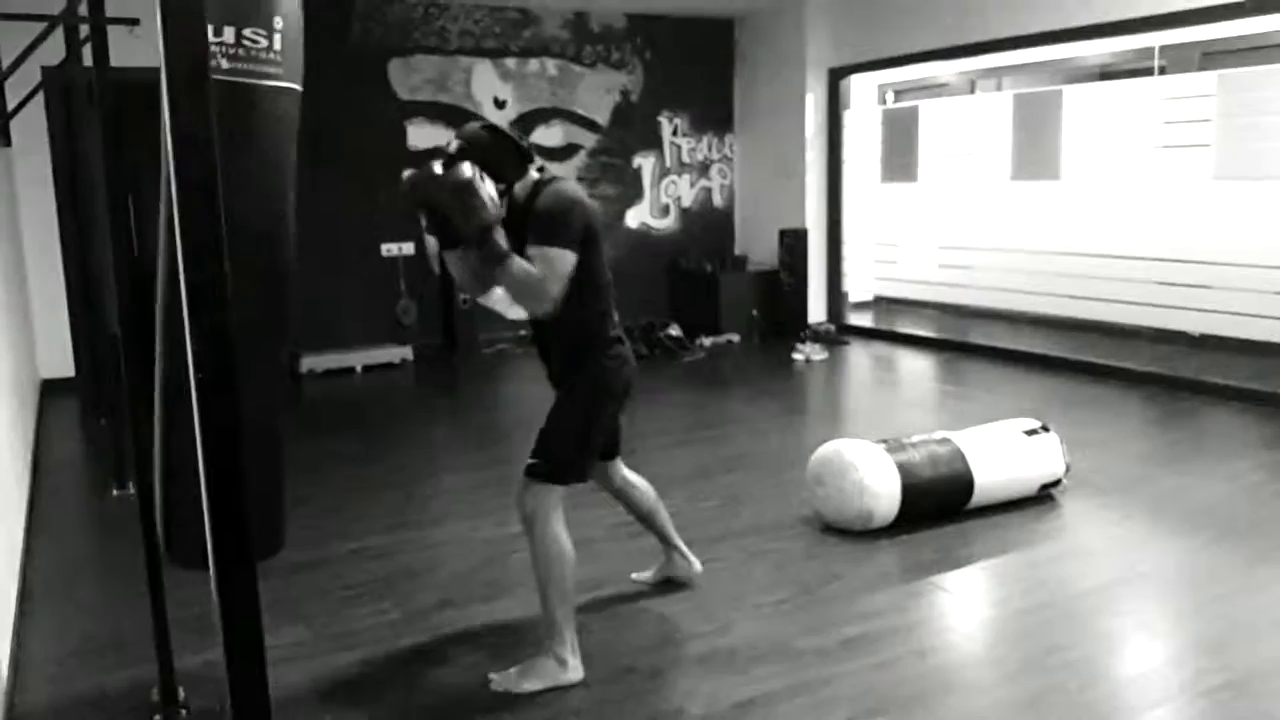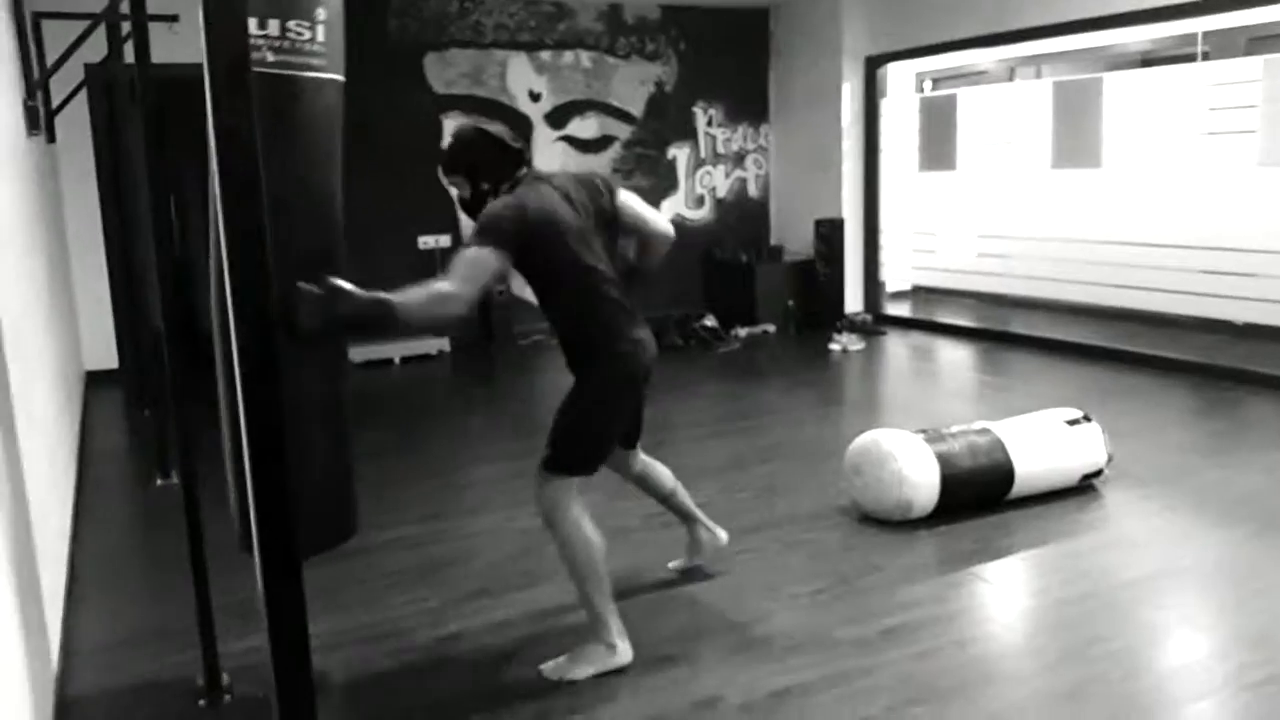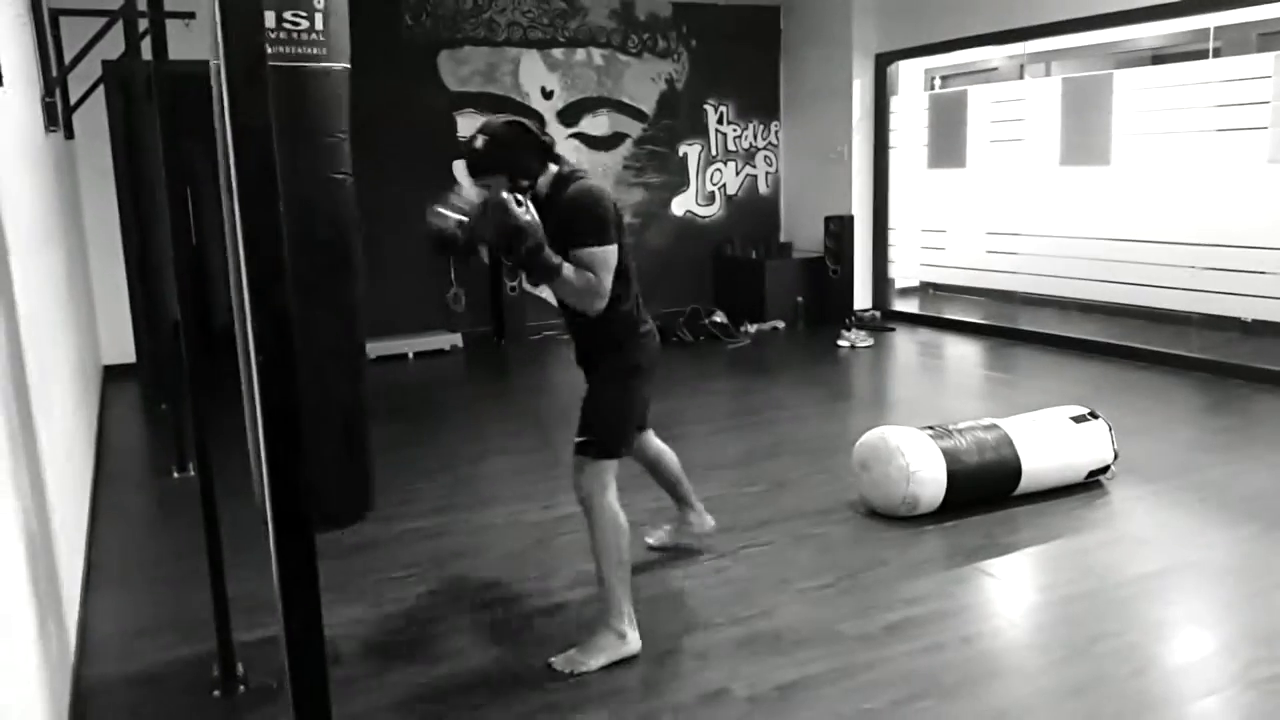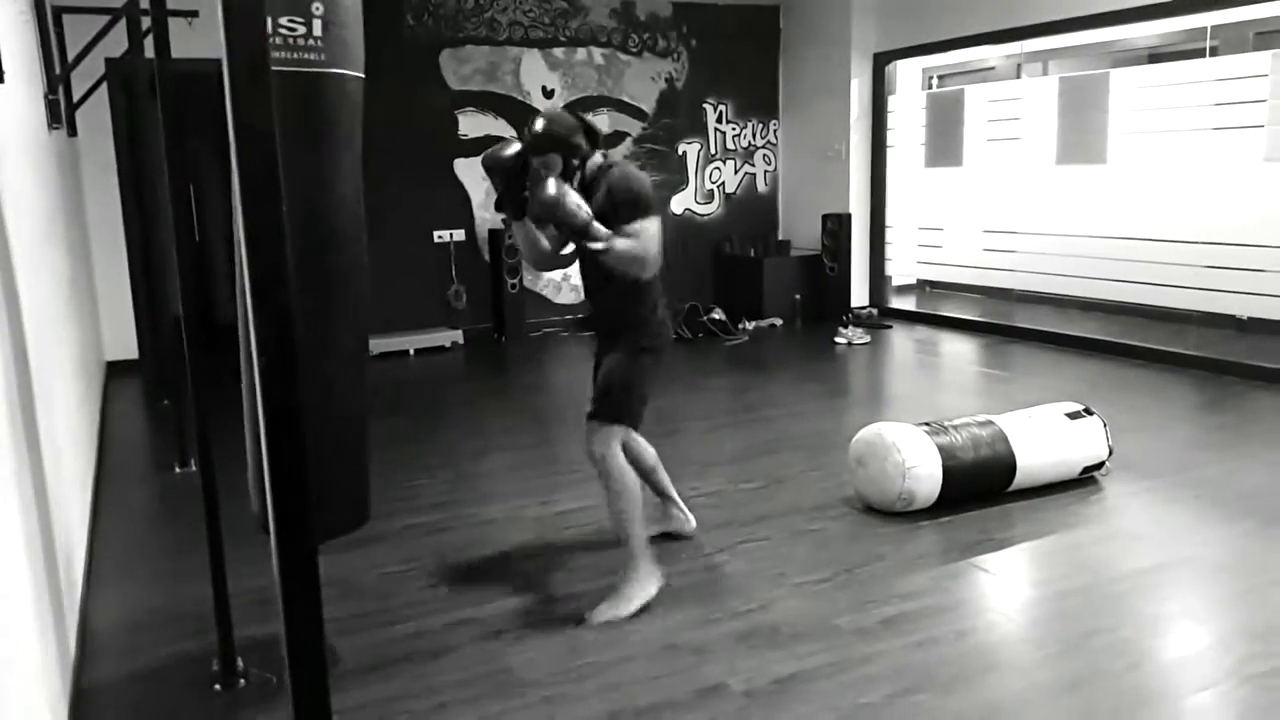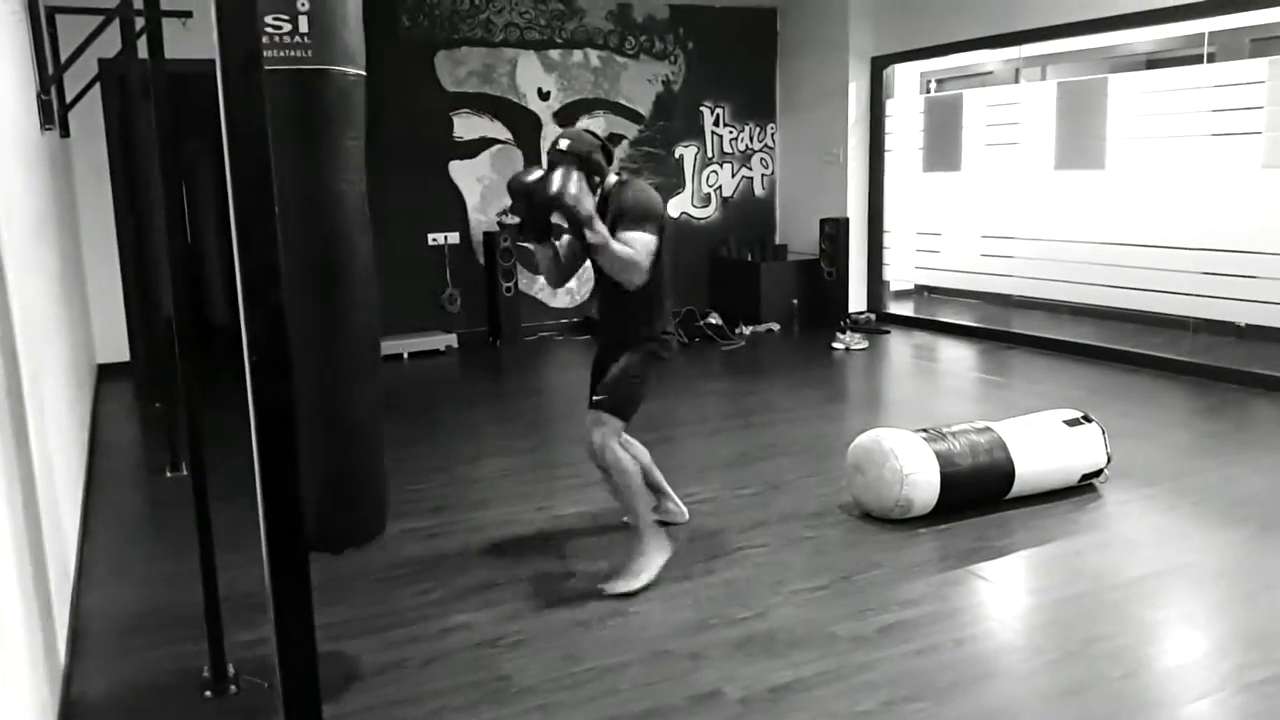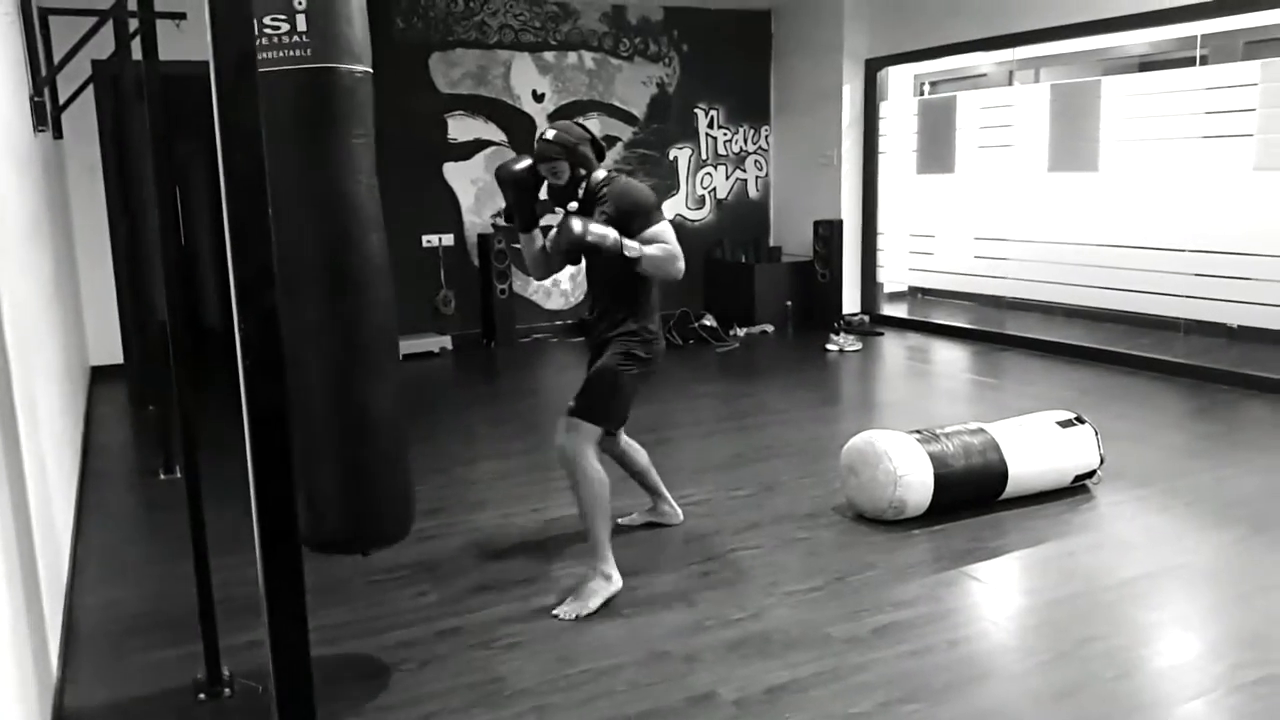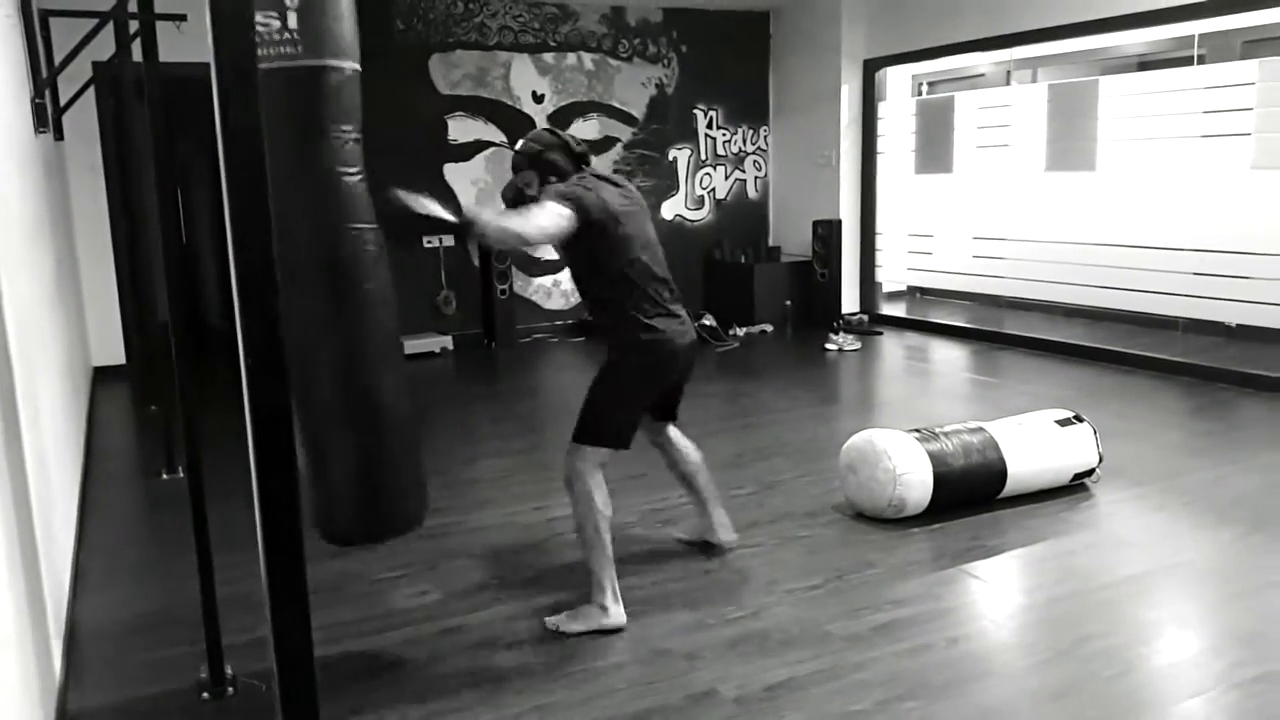
dt=0.3s
person 1, frame 1
left shoulder: (558, 204)
right shoulder: (521, 208)
left elbow: (539, 298)
right elbow: (480, 283)
left wrist: (487, 236)
right wrist: (448, 232)
left hip: (593, 368)
right hip: (590, 365)
left knee: (538, 503)
right knee: (609, 470)
left ankle: (561, 656)
right ankle: (679, 557)
person 1, frame 2
left shoulder: (510, 213)
right shoulder: (583, 183)
left elbow: (452, 298)
right elbow: (660, 234)
left wrist: (369, 305)
left hip: (609, 361)
right hip: (633, 345)
left knee: (557, 500)
right knee: (625, 458)
left ankle: (610, 640)
right ankle: (703, 532)
person 1, frame 3
left shoulder: (581, 198)
right shoulder: (539, 193)
left elbow: (593, 299)
left wrist: (537, 253)
left hip: (620, 349)
right hip: (604, 347)
left knee: (591, 482)
right knee: (635, 438)
left ankle: (620, 629)
right ankle: (692, 517)
person 1, frame 4
left shoulder: (625, 185)
right shoulder: (575, 191)
left elbow: (647, 265)
right elbow: (542, 260)
left wrist: (586, 224)
right wrist: (517, 208)
left hip: (640, 332)
right hip: (614, 331)
left knee: (603, 446)
right knee: (617, 436)
left ankle: (640, 571)
right ankle: (675, 510)
person 1, frame 5
left shoulder: (637, 200)
right shoulder: (590, 211)
left elbow: (633, 274)
right elbow: (557, 276)
left wrist: (590, 223)
right wrist: (542, 231)
left hip: (644, 338)
right hip: (613, 336)
left knee: (600, 437)
right knee: (610, 434)
left ankle: (649, 542)
right ankle: (668, 502)
person 1, frame 6
left shoulder: (629, 197)
right shoulder: (582, 205)
left elbow: (673, 264)
right elbow: (539, 268)
left wrist: (615, 242)
right wrist: (523, 216)
left hip: (630, 339)
right hip: (611, 337)
left knee: (574, 442)
right knee: (609, 435)
left ankle: (603, 571)
right ankle: (663, 505)
person 1, frame 7
left shoulder: (572, 195)
right shoulder: (618, 191)
left elbow: (524, 234)
left wrist: (462, 220)
right wrist: (523, 205)
left hip: (642, 347)
right hip: (677, 336)
left knee: (582, 469)
right knee: (661, 429)
left ankle: (606, 603)
right ankle: (713, 523)
